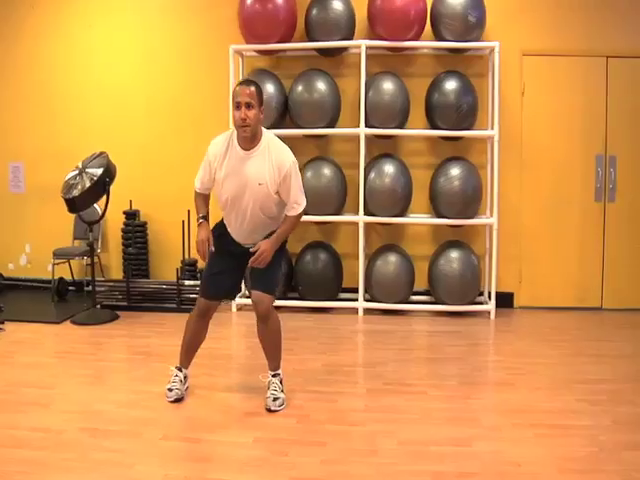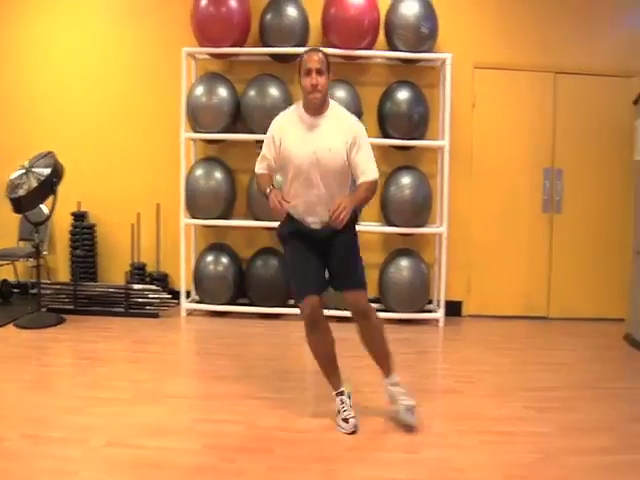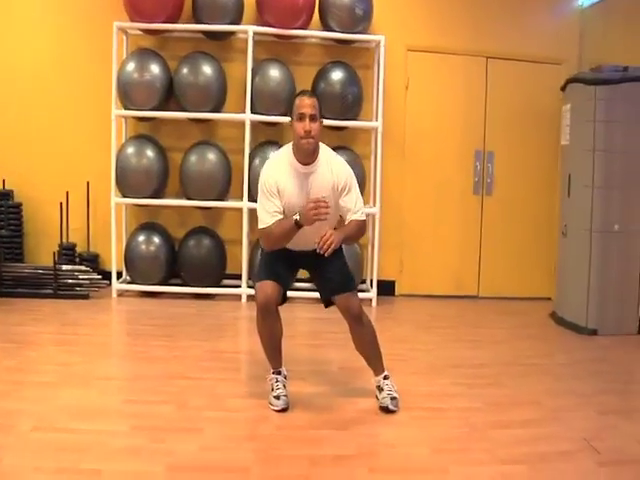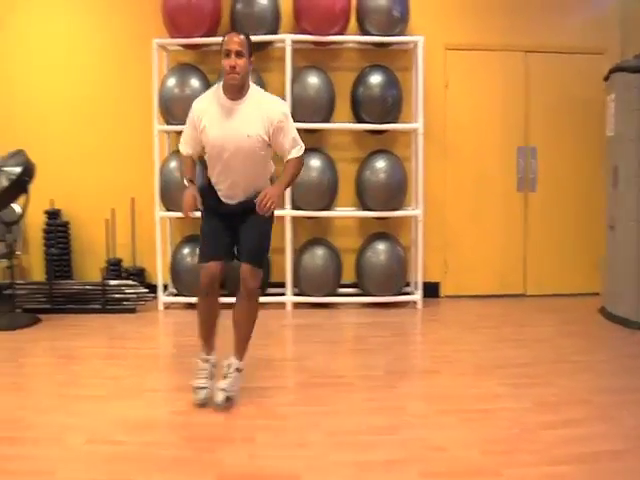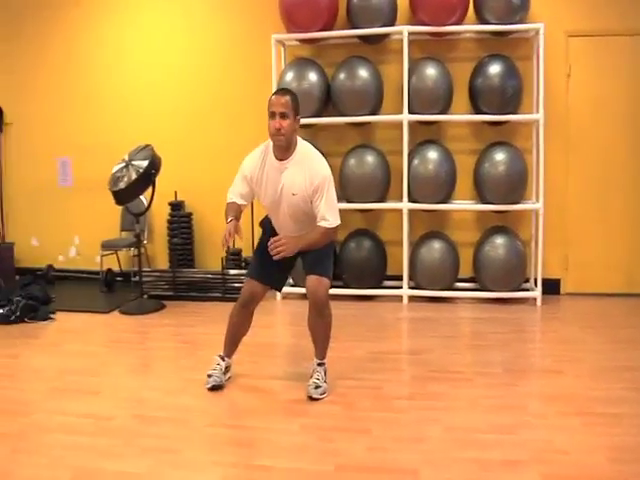
dt=0.5s
person 1, frame 1
left shoulder: (281, 157)
right shoulder: (217, 148)
left elbow: (296, 209)
right elbow: (202, 189)
left wrist: (274, 242)
right wrist: (202, 224)
left hip: (268, 239)
right hip: (228, 237)
left knee: (263, 305)
right knee: (204, 306)
left ankle: (275, 377)
right ankle: (181, 371)
person 1, frame 2
left shoulder: (349, 126)
right shoulder: (281, 125)
left elbow: (370, 180)
right elbow: (262, 171)
left wrist: (352, 201)
right wrist: (272, 193)
left hip: (338, 229)
right hip: (297, 228)
left knee: (360, 305)
right knee: (311, 310)
left ankle: (393, 383)
right ankle: (340, 394)
person 1, frame 3
left shoulder: (339, 168)
right shoulder: (273, 169)
left elbow: (359, 223)
right elbow: (267, 239)
left wrist: (338, 233)
right wrist: (300, 220)
left hip: (324, 246)
right hip: (282, 247)
left knee: (353, 309)
right knee: (265, 299)
left ankle: (382, 378)
right ankle: (277, 375)
person 1, frame 4
left shoulder: (273, 109)
right shoulder: (203, 107)
left elbow: (294, 156)
right elbow: (188, 152)
left wrist: (278, 187)
right wrist: (189, 185)
left hip: (259, 200)
right hip: (219, 199)
left knee: (249, 283)
right knee: (209, 277)
left ankle: (235, 365)
right ankle: (206, 360)
person 1, frame 5
left shoulder: (316, 166)
right shoulder: (255, 160)
left elbow: (329, 229)
right elbow: (236, 198)
left wrist: (297, 243)
right wrist: (232, 220)
left hip: (314, 237)
right hip: (276, 232)
left knee: (318, 294)
right knee: (248, 296)
left ankle: (320, 366)
right ankle: (224, 361)
